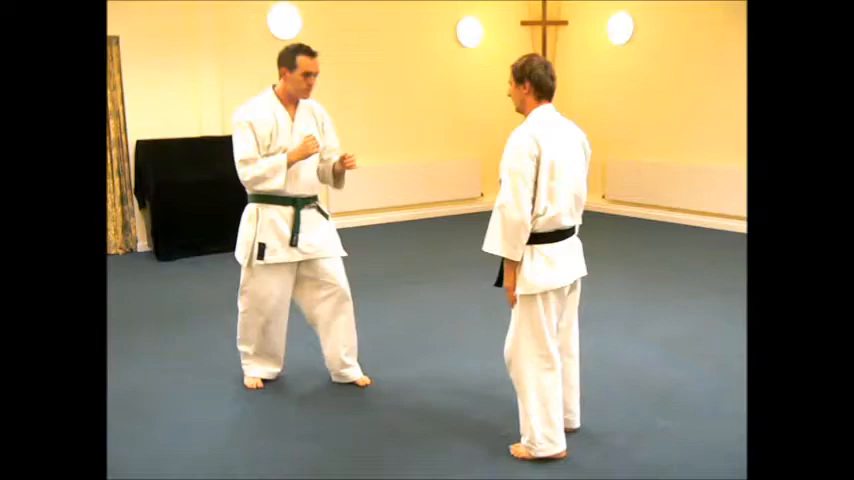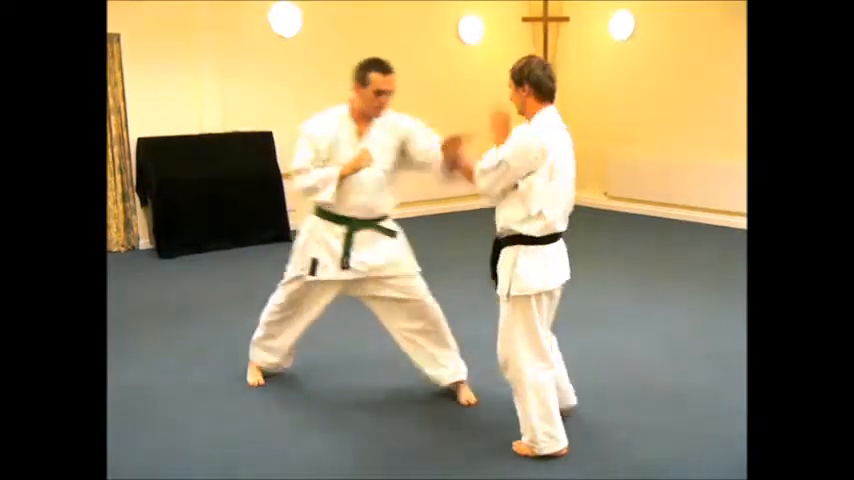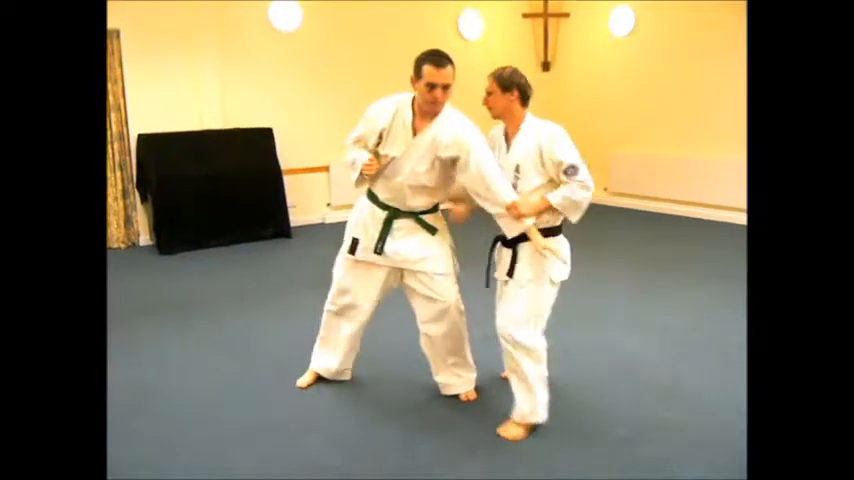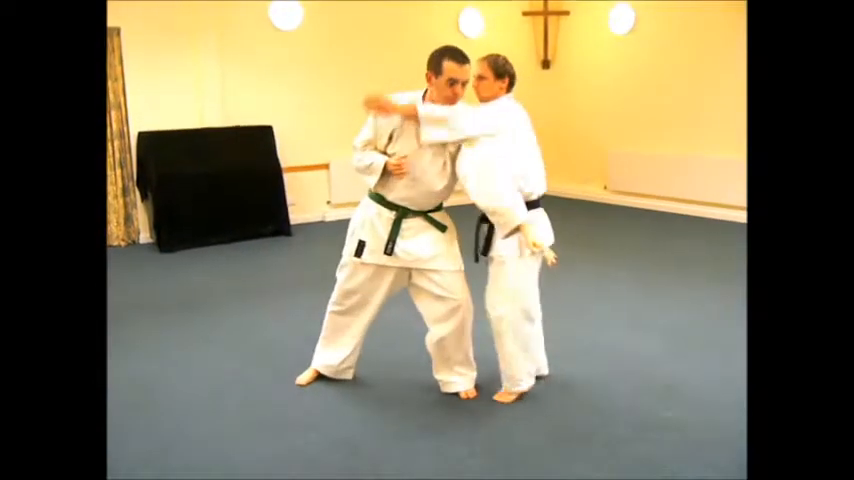
dt=0.4s
person 1, frame 1
left shoulder: (525, 137)
right shoulder: (573, 132)
left elbow: (514, 208)
left wrist: (509, 263)
left hip: (538, 256)
right hip: (568, 249)
left knee: (530, 351)
right knee: (562, 343)
left ankle: (544, 440)
right ankle: (565, 416)
person 1, frame 2
left shoulder: (531, 136)
right shoulder: (552, 131)
left elbow: (487, 179)
left wrist: (481, 153)
left hip: (528, 257)
right hip: (547, 250)
left knee: (521, 350)
right knee: (536, 334)
left ankle: (546, 438)
right ankle: (560, 396)
person 1, frame 3
left shoulder: (548, 135)
right shoulder: (491, 138)
left elbow: (581, 185)
left wrist: (537, 207)
right wrist: (464, 202)
left hip: (541, 249)
right hip: (510, 247)
left knee: (517, 325)
right knee: (508, 319)
left ankle: (529, 409)
right ankle: (529, 373)
person 1, frame 4
left shoulder: (506, 113)
right shoulder: (492, 115)
left elbow: (457, 119)
left wrist: (396, 108)
left hip: (519, 224)
right hip: (509, 221)
left knee: (506, 304)
right knee: (518, 300)
left ankle: (518, 377)
right ankle: (532, 364)
person 2, frame 1
left shoulder: (316, 112)
right shoulder: (251, 114)
left elbow: (324, 168)
right elbow: (249, 173)
left wrist: (339, 165)
right wrist: (291, 157)
left hip: (311, 218)
right hip: (269, 220)
left knee: (332, 293)
right knee: (263, 300)
left ankle: (344, 367)
right ankle: (258, 365)
person 2, frame 2
left shoulder: (398, 125)
right shoulder: (320, 126)
left elbow: (429, 150)
right elbow: (304, 181)
left wrist: (449, 149)
right wrist: (343, 170)
left hip: (379, 237)
right hip: (327, 235)
left knee: (416, 306)
right knee: (293, 301)
left ankle: (452, 376)
right ankle: (261, 359)
person 2, frame 3
left shoulder: (461, 131)
right shoulder: (383, 111)
left elbow: (491, 181)
right elbow: (356, 147)
left wrist: (524, 225)
right wrist: (363, 164)
left hip: (423, 228)
right hip: (374, 218)
left knee: (442, 307)
right knee: (347, 296)
left ankle: (458, 378)
right ankle: (326, 364)
person 2, frame 4
right shoulder: (390, 110)
right elbow: (361, 152)
right wrist: (385, 165)
left hip: (428, 226)
right hip: (378, 219)
left knee: (453, 303)
right knee: (352, 297)
left ankle: (456, 376)
right ankle: (327, 363)
